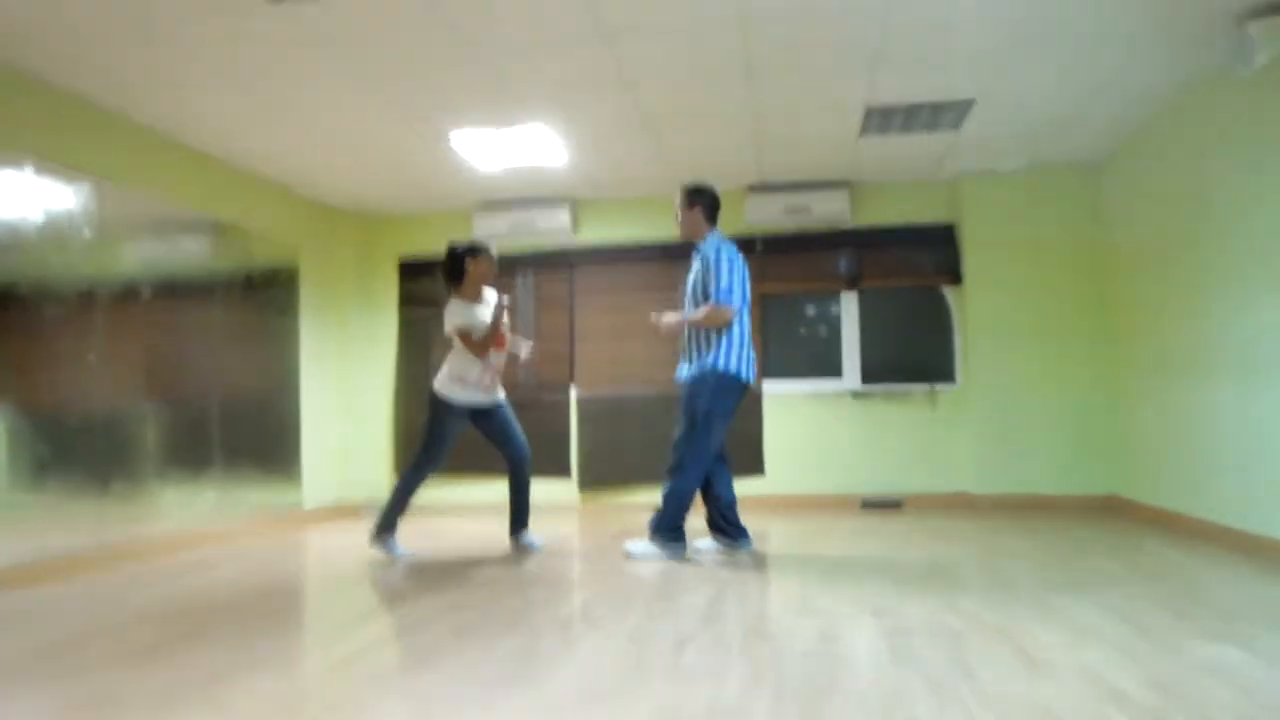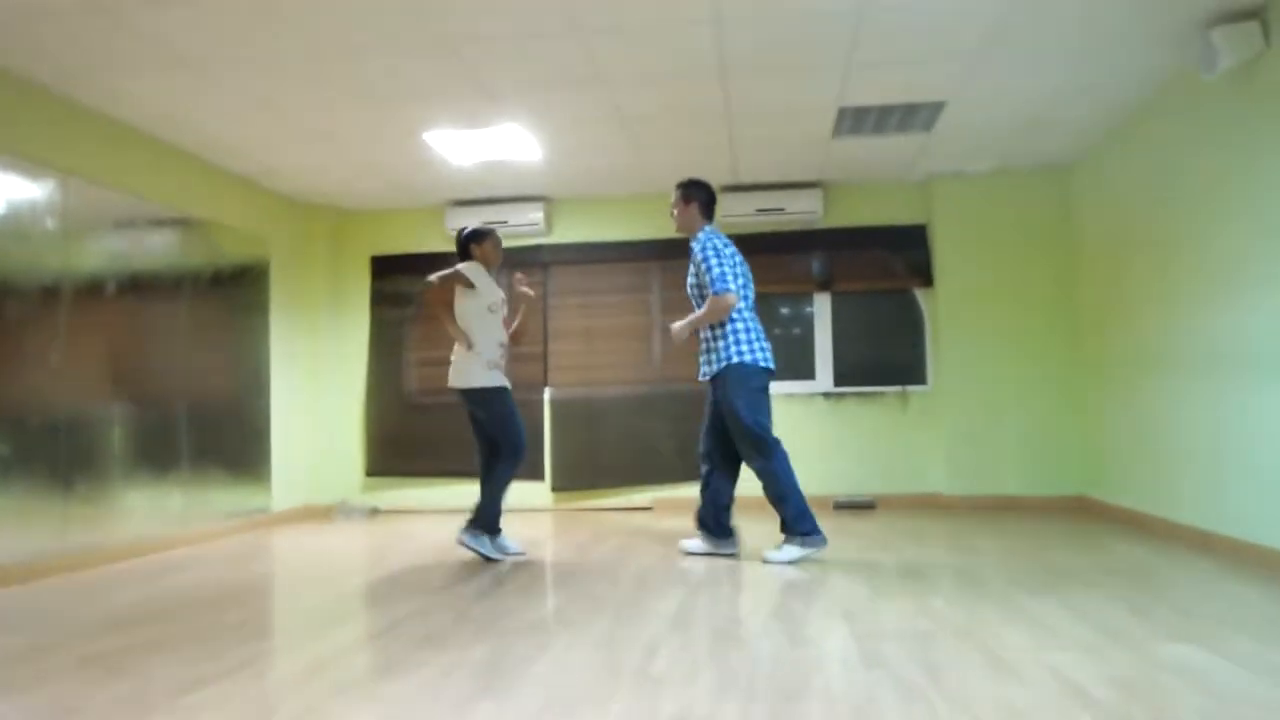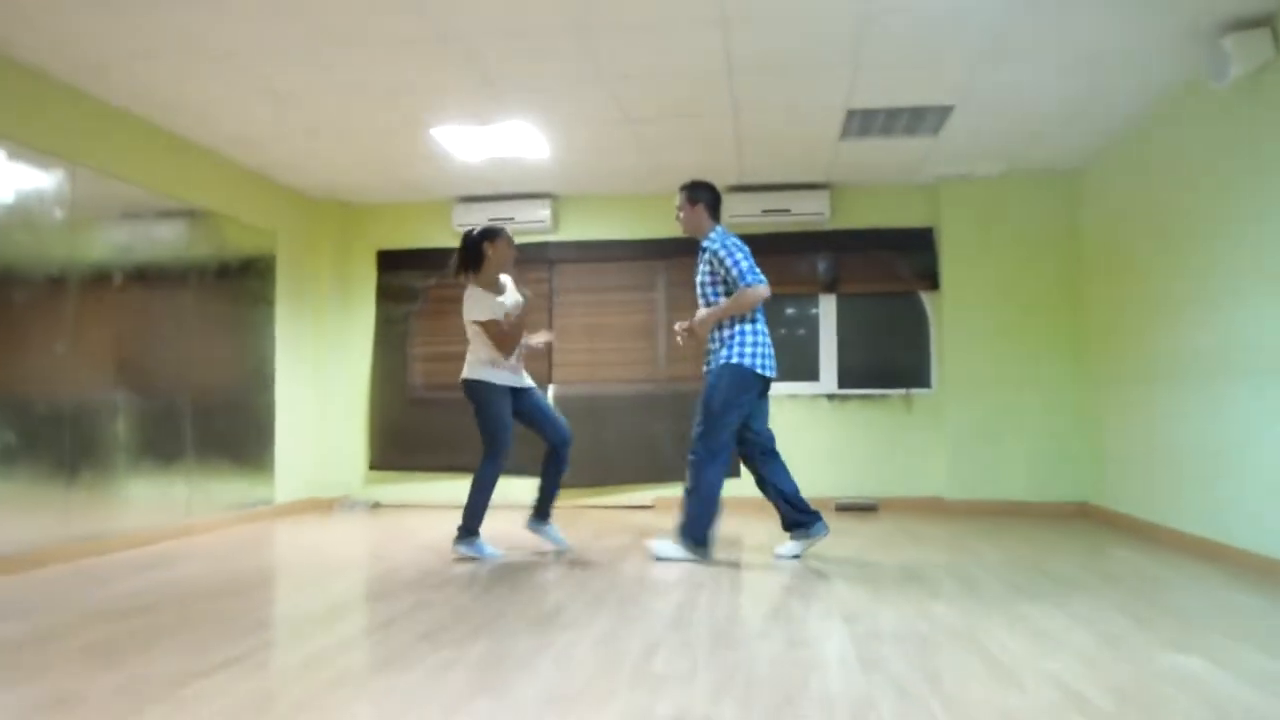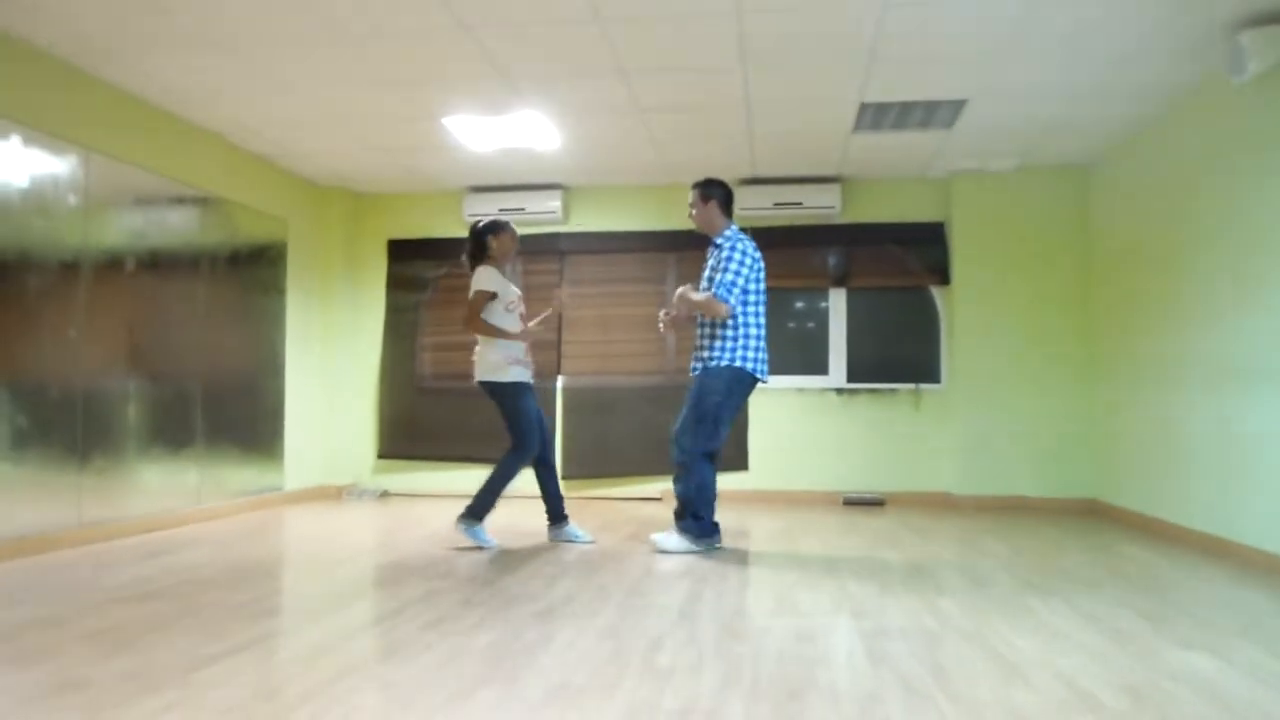
dt=0.4s
person 1, frame 1
left shoulder: (718, 253)
right shoulder: (709, 254)
left elbow: (723, 311)
left wrist: (679, 322)
right wrist: (681, 321)
left hip: (719, 368)
right hip: (712, 369)
left knee: (690, 451)
right knee: (706, 452)
left ankle: (667, 536)
right ankle: (729, 532)
person 1, frame 2
left shoulder: (706, 246)
right shoulder: (716, 246)
left elbow: (725, 301)
left wrist: (688, 326)
right wrist: (694, 325)
left hip: (737, 360)
right hip: (730, 361)
left knee: (758, 446)
right knee: (717, 450)
left ankle: (804, 532)
right ankle: (717, 532)
person 1, frame 3
left shoulder: (723, 246)
right shoulder: (715, 250)
left elbow: (758, 291)
left wrist: (711, 315)
right wrist: (697, 326)
left hip: (736, 361)
right hip: (745, 361)
left knee: (707, 448)
right knee: (756, 448)
left ankle: (693, 539)
right ankle: (804, 523)
person 1, frame 4
left shoulder: (737, 247)
right shoulder: (721, 250)
left elbow: (719, 307)
left wrist: (686, 295)
right wrist: (681, 314)
left hip: (732, 362)
right hip: (715, 362)
left knee: (694, 444)
right knee: (687, 441)
left ankle: (696, 529)
right ankle: (699, 527)
person 2, frame 1
left shoulder: (490, 295)
right shoulder: (456, 310)
right elbow: (479, 350)
left wrist: (515, 344)
right wrist: (499, 311)
left hip: (489, 396)
right hip: (455, 395)
left knee: (520, 457)
right knee: (427, 462)
left ankle: (518, 532)
right ankle: (384, 530)
person 2, frame 2
left shoulder: (484, 286)
right shoulder: (470, 271)
left elbow: (506, 334)
right elbow: (433, 283)
left wrist: (521, 302)
right wrist: (455, 329)
left hip: (485, 380)
right hip: (480, 380)
left knee: (494, 457)
right knee: (514, 450)
left ankle: (489, 532)
right ankle: (476, 527)
person 2, frame 3
left shoulder: (506, 282)
right shoulder: (476, 298)
right elbow: (506, 347)
left wrist: (531, 340)
right wrist: (522, 309)
left hip: (516, 380)
right hip: (486, 381)
left knee: (561, 437)
right knee: (497, 454)
left ankle: (541, 517)
right ankle: (467, 536)
person 2, frame 4
left shoulder: (496, 280)
right shoulder: (487, 275)
right elbow: (470, 321)
left wrist: (550, 313)
right wrist: (515, 335)
left hip: (515, 374)
right hip: (502, 374)
left knee: (542, 444)
right knee: (526, 446)
left ankle: (558, 522)
right ankle: (472, 517)
